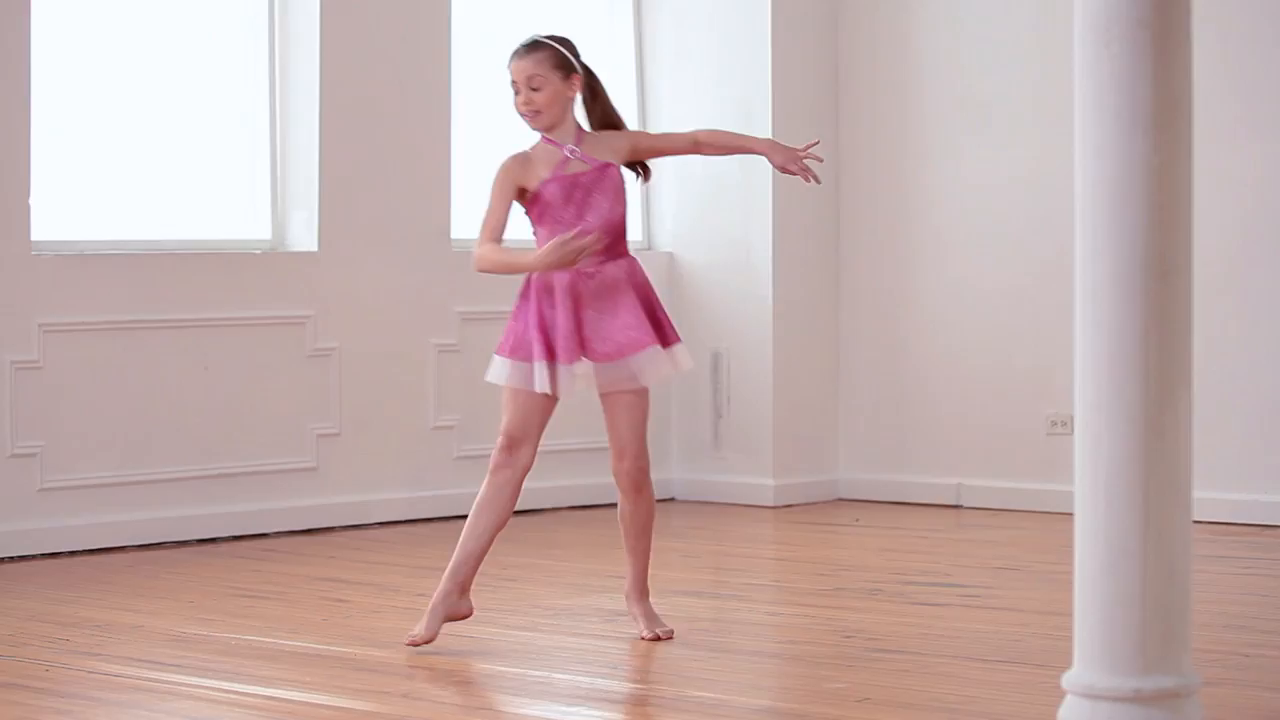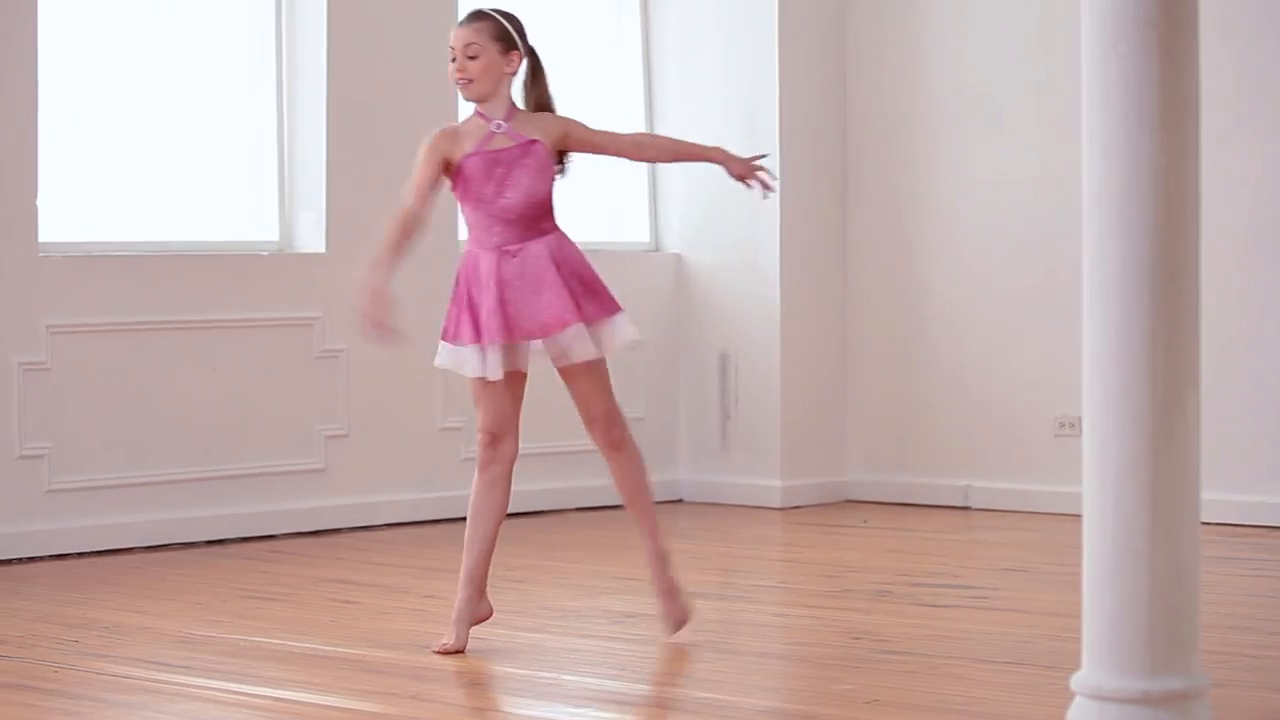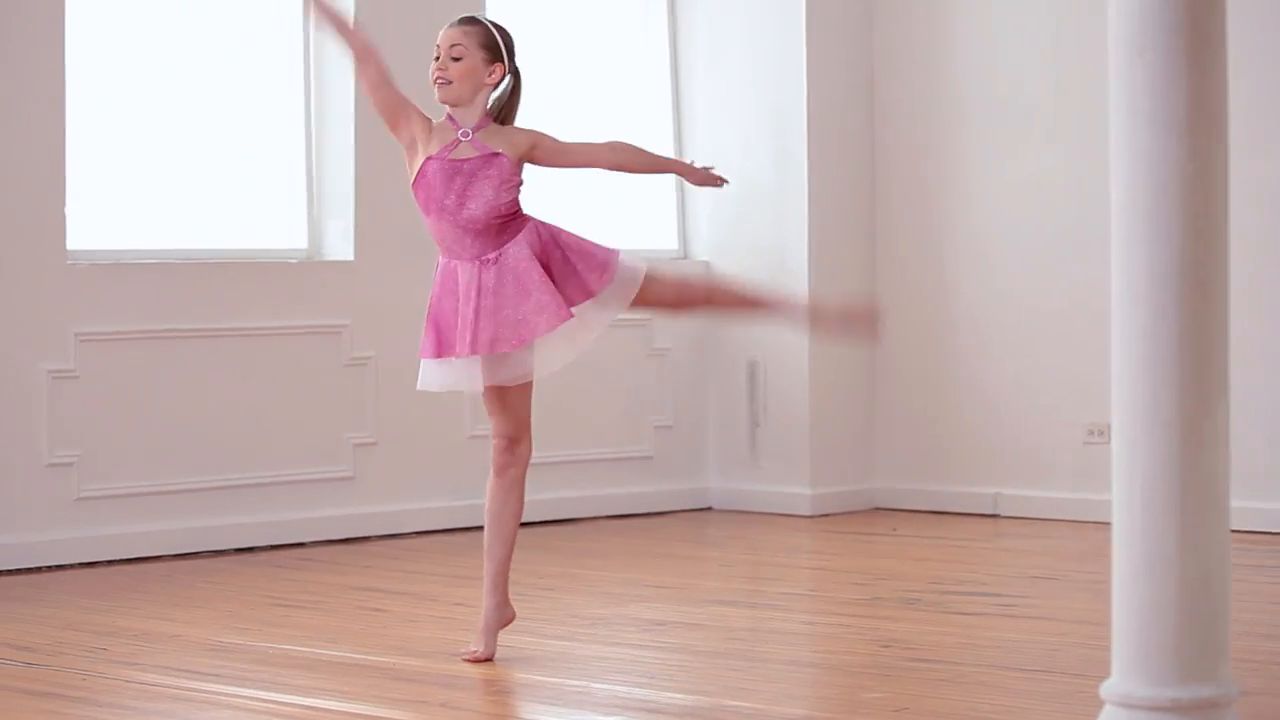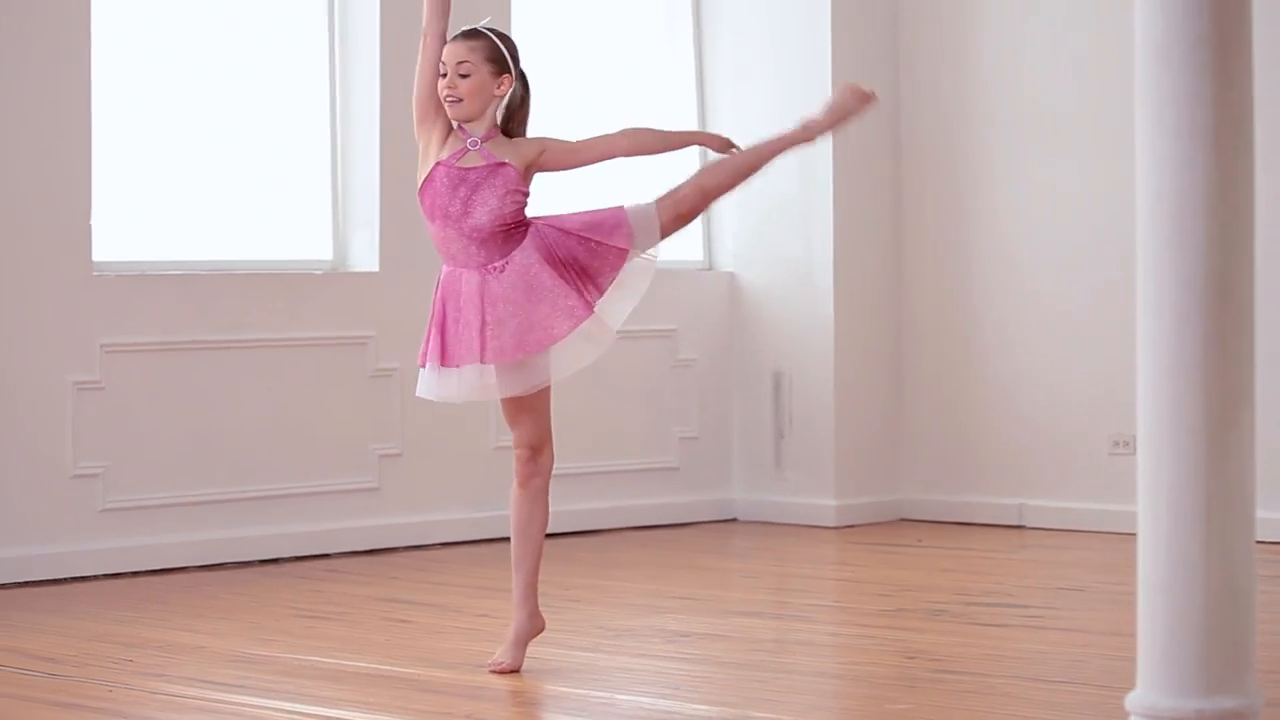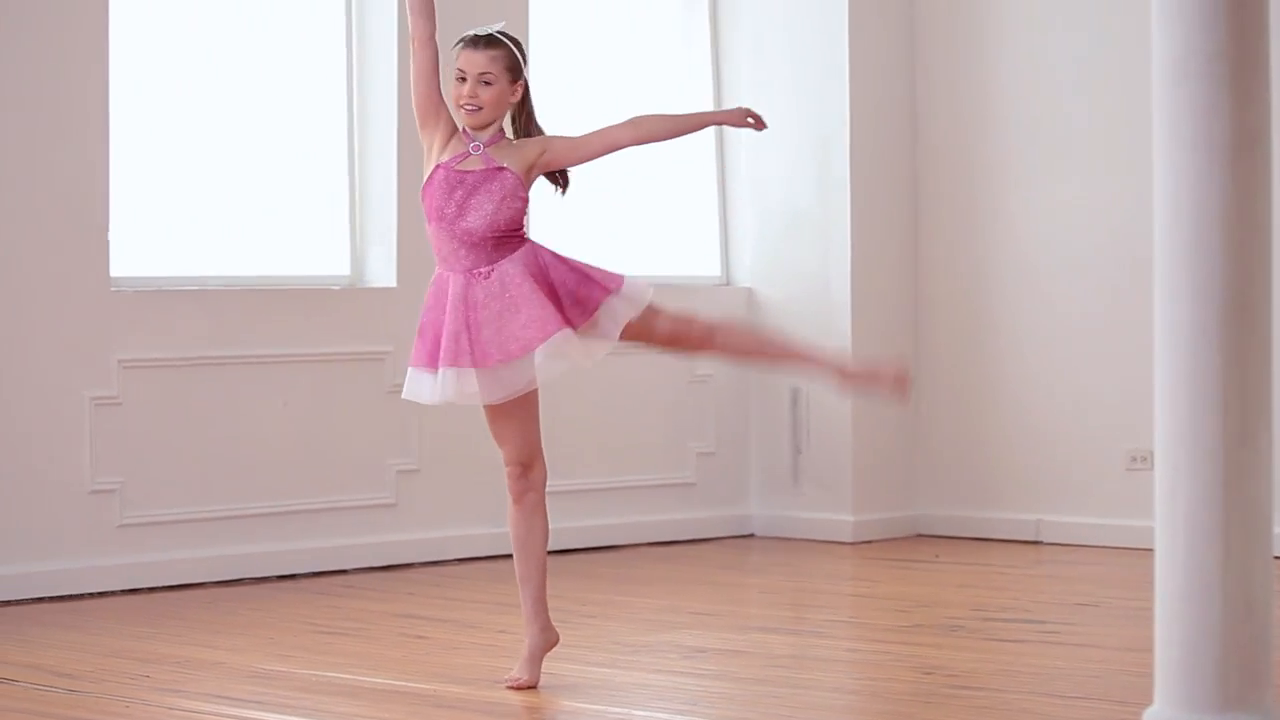
dt=0.2s
person 1, frame 1
left shoulder: (612, 147)
right shoulder: (517, 168)
left elbow: (689, 141)
right elbow: (483, 255)
left wrist: (767, 145)
right wrist: (546, 257)
left hip: (617, 304)
right hip: (550, 313)
left knee: (631, 467)
right knee: (511, 454)
left ankle: (637, 593)
right ankle: (451, 592)
person 1, frame 2
left shoulder: (550, 130)
right shoulder: (447, 143)
left elbow: (636, 143)
right elbow: (410, 215)
left wrist: (719, 156)
right wrist: (377, 280)
left hip: (556, 279)
right hip: (489, 291)
left knee: (605, 425)
right knee: (494, 442)
left ankle: (659, 564)
right ankle: (470, 597)
person 1, frame 3
left shoulder: (512, 143)
right shoulder: (416, 135)
left elbow: (602, 152)
right elbow: (374, 70)
left wrist: (678, 167)
left hip: (540, 270)
right hip: (475, 296)
left knee: (678, 292)
right knee: (508, 446)
left ankle: (809, 311)
right ankle: (494, 603)
person 1, frame 4
left shoulder: (525, 154)
right shoulder: (432, 138)
left elbow: (618, 143)
left wrist: (695, 134)
left hip: (548, 272)
right hip: (484, 305)
left knee: (672, 209)
right knee: (530, 457)
left ankle: (810, 129)
right ankle: (524, 613)
person 1, frame 5
left shoulder: (531, 150)
right shoulder: (437, 138)
left elbow: (636, 130)
left wrist: (716, 115)
left hip: (538, 293)
right hip: (470, 316)
left knee: (688, 332)
right knee: (522, 473)
left ankle: (837, 367)
right ankle: (537, 628)
